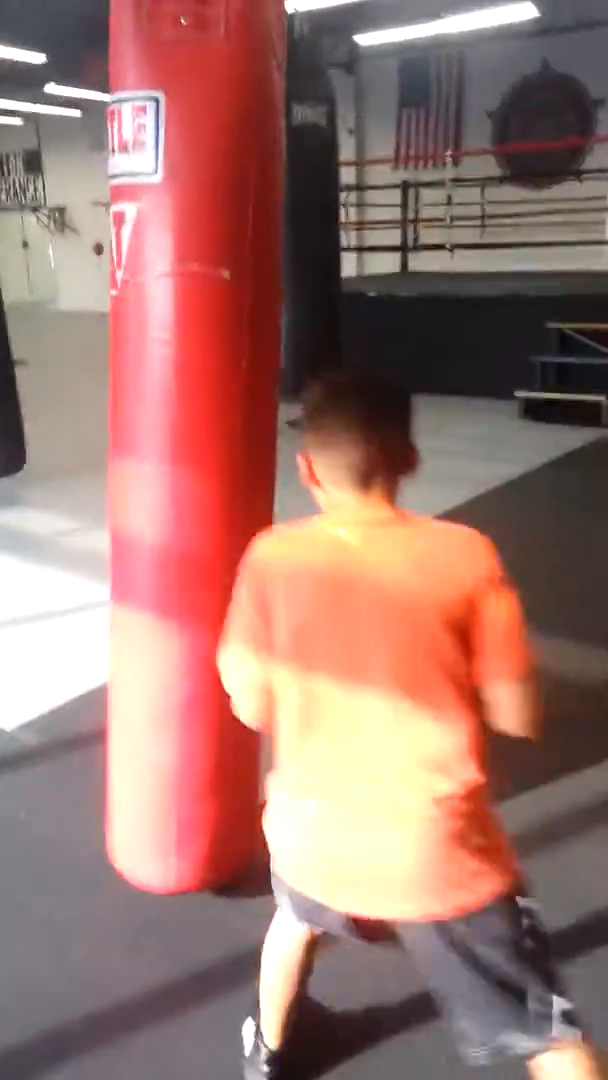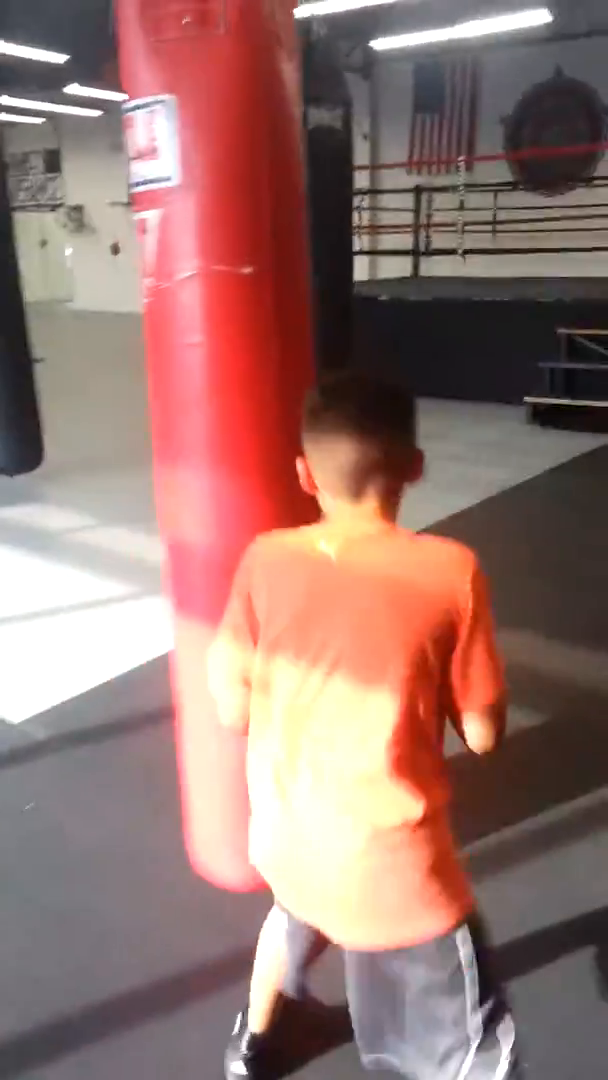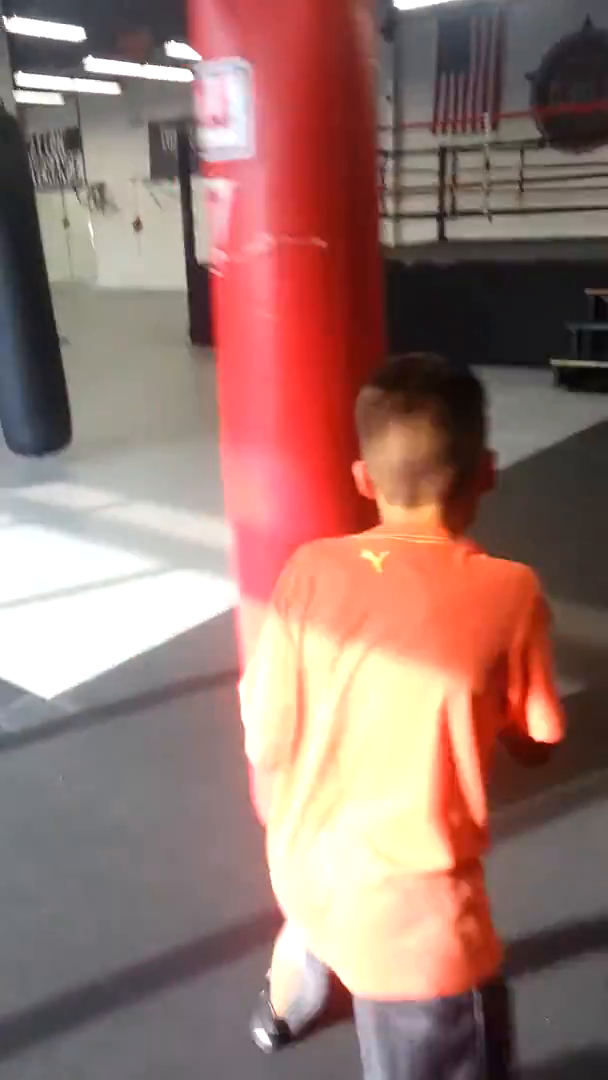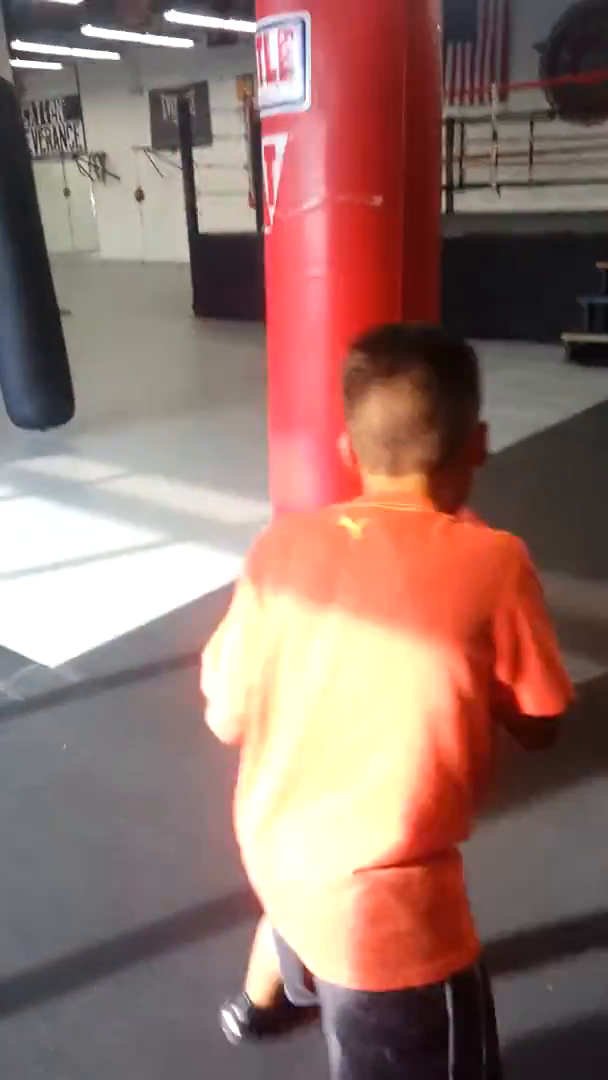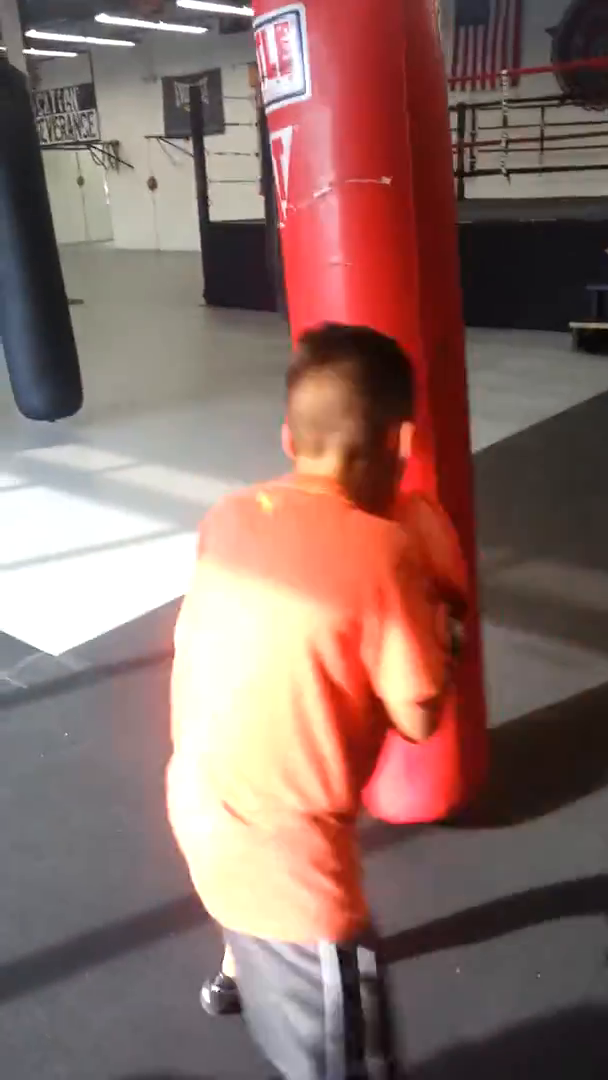
dt=0.2s
person 1, frame 1
left shoulder: (272, 559)
right shoulder: (467, 556)
left elbow: (253, 709)
right elbow: (518, 717)
left hip: (318, 832)
right hip: (443, 846)
left knee: (299, 912)
person 1, frame 2
left shoulder: (265, 563)
right shoulder: (451, 574)
left elbow: (233, 703)
right elbow: (485, 734)
left hip: (286, 836)
right hip: (394, 867)
left knee: (292, 918)
person 1, frame 3
left shoulder: (310, 573)
right shoulder: (509, 593)
left elbow: (263, 746)
right elbow: (536, 746)
left hip: (307, 864)
right hip: (420, 916)
left knee: (314, 923)
left ankle: (280, 1010)
person 1, frame 4
left shoulder: (284, 546)
right shoulder: (496, 565)
left elbow: (229, 719)
right elbow: (540, 725)
left hip: (276, 848)
right hip: (389, 901)
left knee: (293, 918)
left ankle: (256, 1003)
person 1, frame 5
left shoulder: (229, 522)
right shoulder: (379, 550)
right elbow: (419, 717)
right wrist: (447, 638)
left hip: (204, 813)
right hip: (285, 852)
left ankle: (240, 973)
